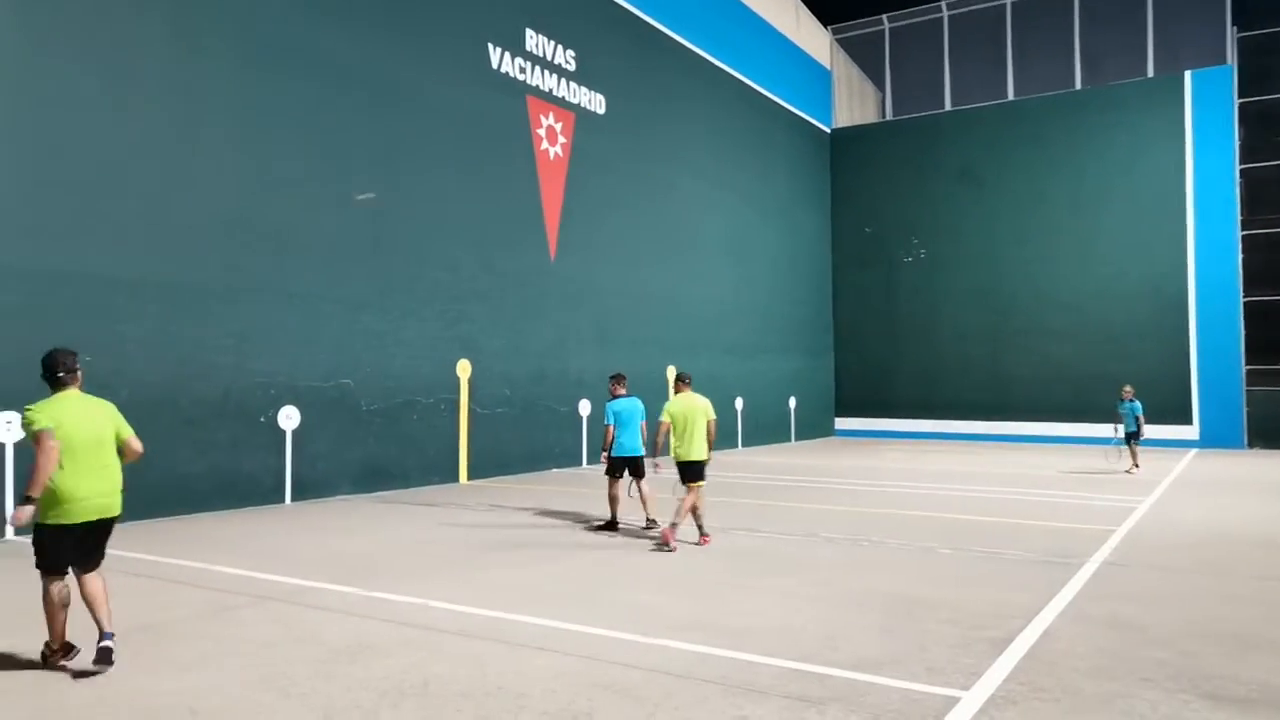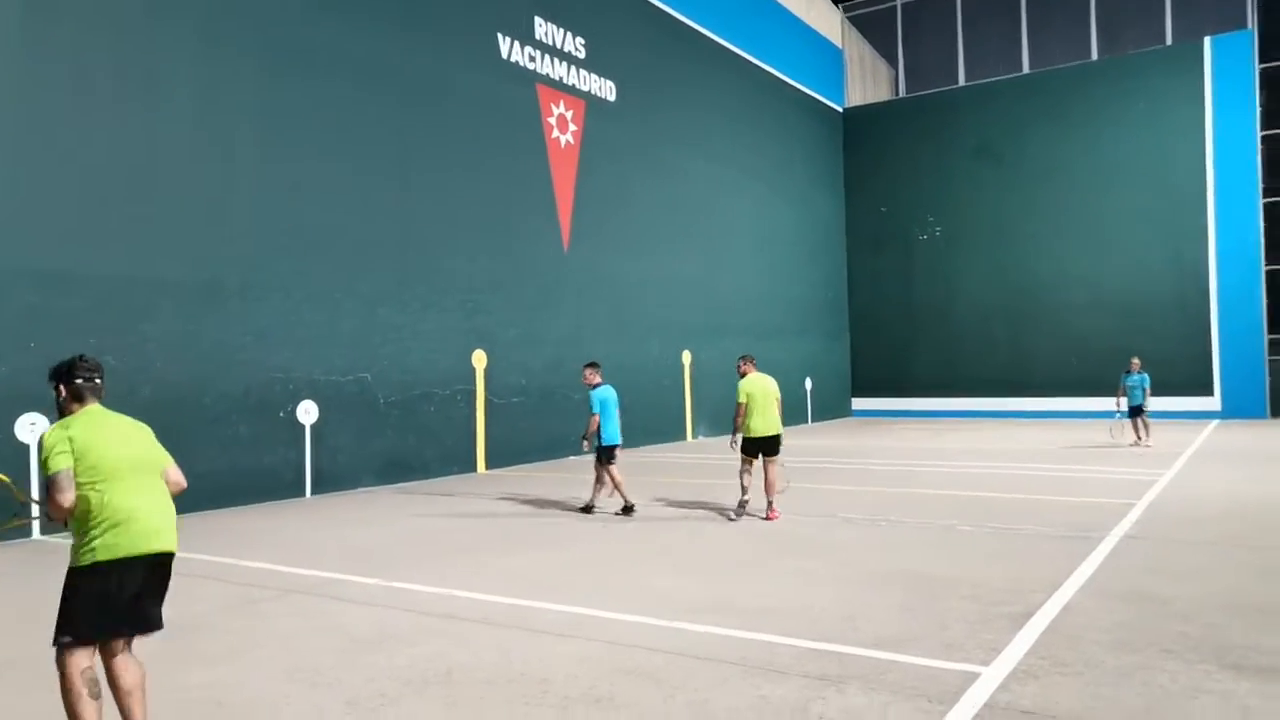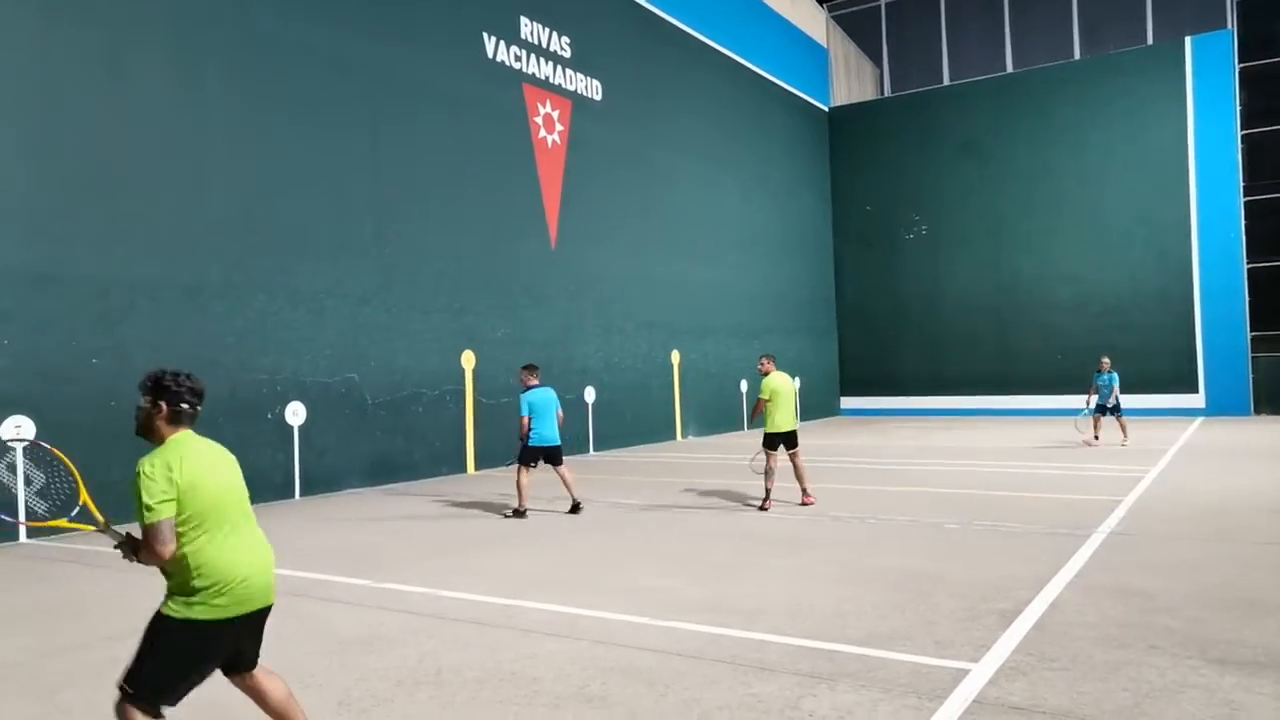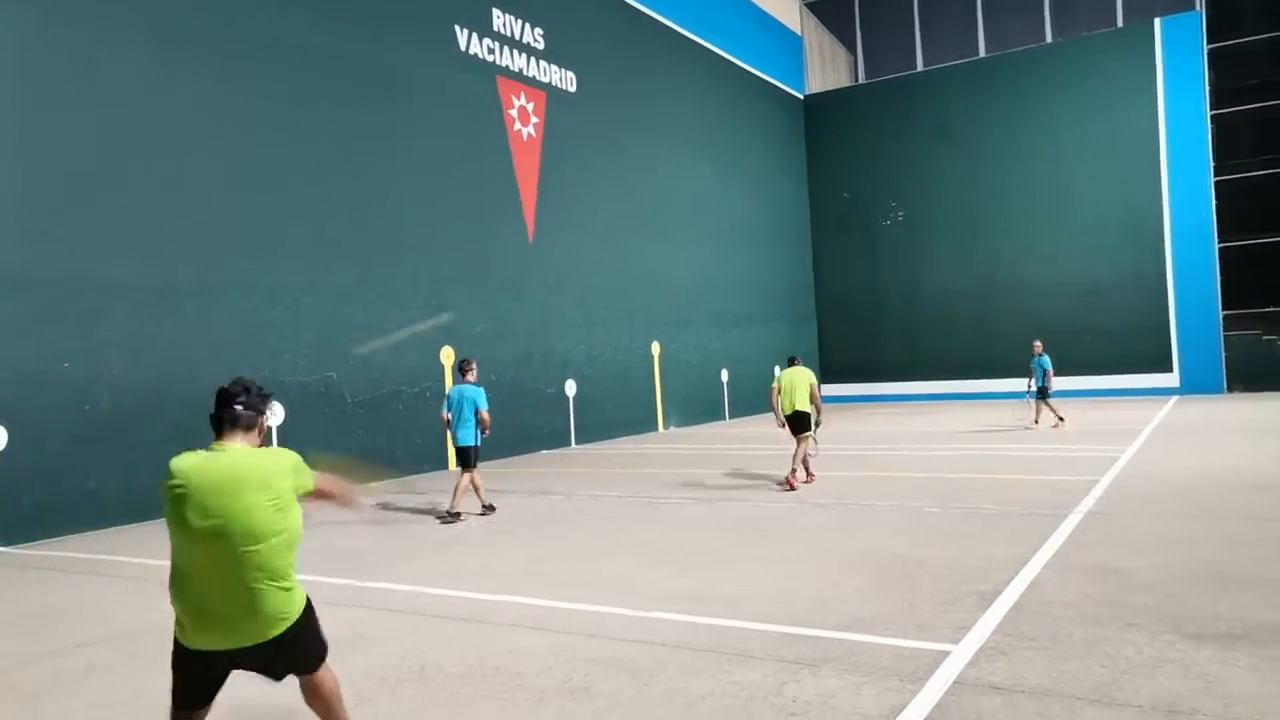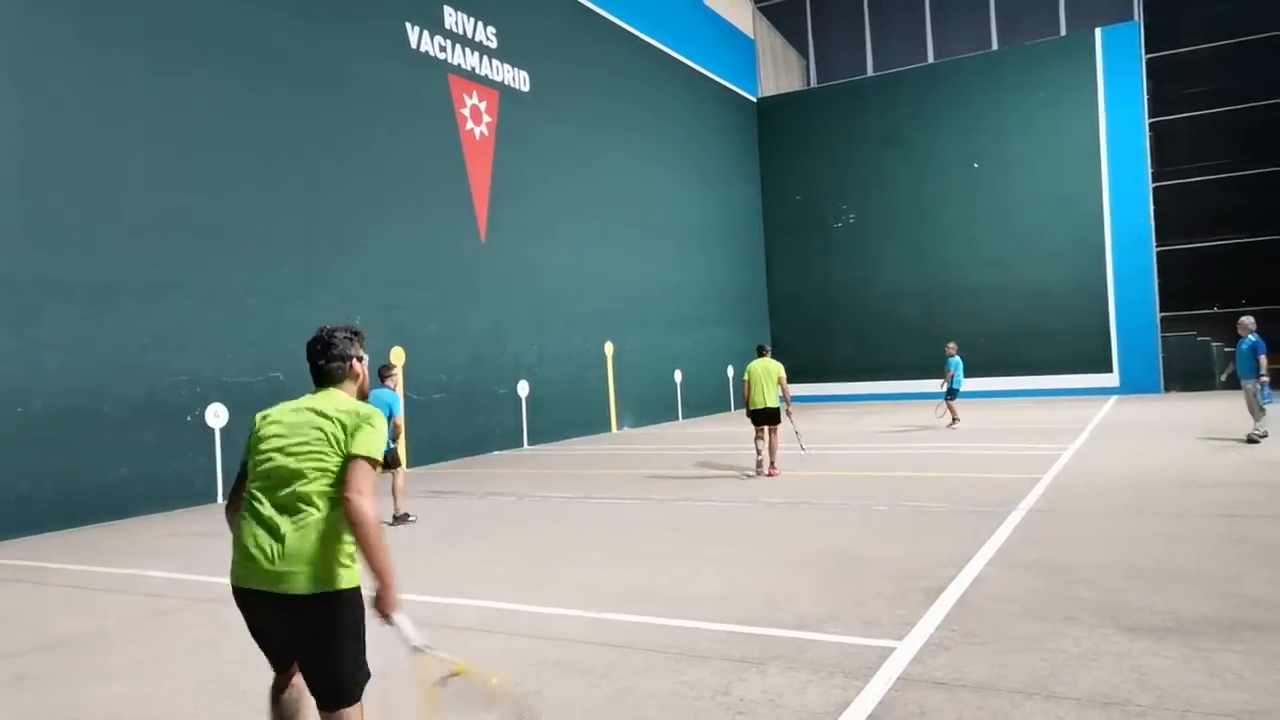
dt=0.7s
person 1, frame 1
left shoulder: (38, 411)
right shoulder: (105, 408)
left elbow: (49, 448)
right elbow: (135, 448)
left wrist: (29, 499)
left hip: (62, 511)
right hip: (105, 506)
left knee: (52, 576)
right knee: (89, 570)
left ankle: (59, 647)
right ankle: (106, 635)
person 1, frame 2
left shoulder: (60, 433)
right shoulder: (137, 428)
left elbow: (62, 501)
right elbow: (177, 482)
left wrist: (59, 514)
left hip: (108, 547)
right hip: (159, 543)
left knee: (74, 652)
right knee: (117, 646)
person 1, frame 3
left shoulder: (155, 467)
right shoulder: (220, 454)
left elbow: (162, 550)
left wrist: (134, 549)
right wrist: (147, 547)
left hip: (208, 602)
right hip: (257, 587)
right knee: (244, 671)
person 1, frame 4
left shoulder: (178, 474)
right shoulder: (283, 463)
right elbow: (321, 486)
right wrist: (342, 490)
left hip: (199, 629)
right hip: (277, 615)
right knee: (314, 669)
person 1, frame 5
left shoulder: (268, 418)
right shoulder: (361, 418)
left elbow: (234, 504)
right elbow: (357, 500)
right wrist: (386, 582)
left hip: (251, 578)
right hip: (318, 582)
left knee: (287, 675)
